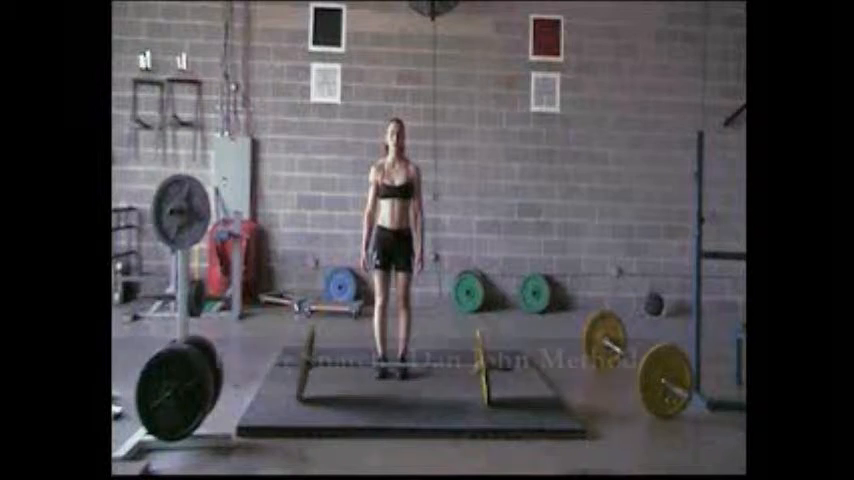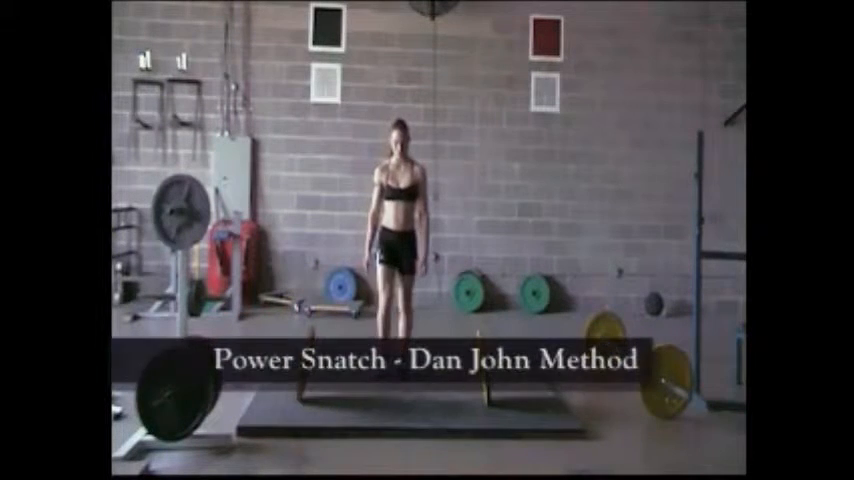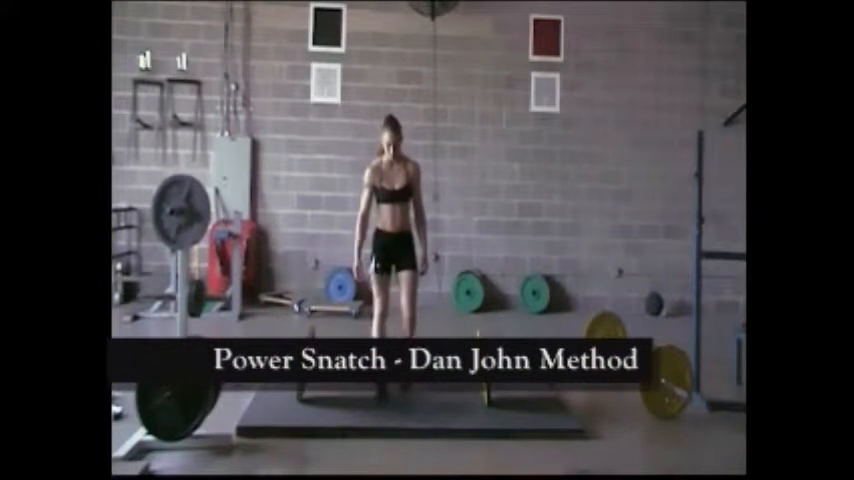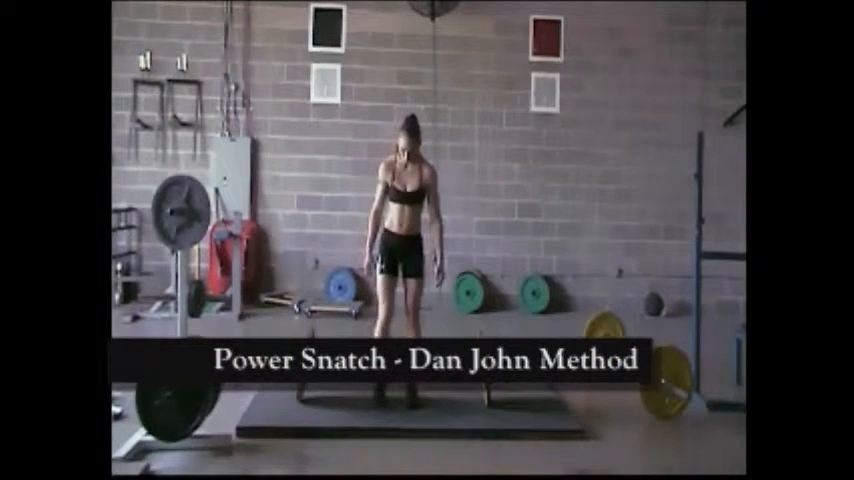
dt=0.7s
person 1, frame 1
left shoulder: (412, 170)
right shoulder: (377, 169)
left elbow: (418, 211)
right elbow: (370, 210)
left wrist: (420, 248)
right wrist: (364, 247)
left hip: (404, 238)
right hip: (382, 237)
left knee: (403, 301)
right knee: (381, 301)
left ankle: (402, 357)
right ankle: (381, 358)
person 1, frame 2
left shoulder: (418, 171)
right shoulder: (381, 171)
left elbow: (423, 213)
right elbow: (374, 211)
left wrist: (424, 251)
right wrist: (367, 248)
left hip: (408, 240)
right hip: (386, 238)
left knee: (405, 303)
right knee: (385, 299)
person 1, frame 3
left shoulder: (412, 168)
right shoulder: (373, 171)
left elbow: (418, 210)
right elbow: (363, 214)
left wrist: (424, 249)
right wrist: (357, 254)
left hip: (405, 242)
right hip: (381, 241)
left knee: (409, 310)
right knee: (380, 310)
person 1, frame 4
left shoulder: (428, 172)
right shoulder: (386, 167)
left elbow: (435, 216)
right elbow: (377, 210)
left wrist: (439, 255)
right wrist: (368, 249)
left hip: (413, 244)
right hip: (388, 242)
left knee: (413, 316)
right knee: (384, 314)
left ankle: (411, 381)
